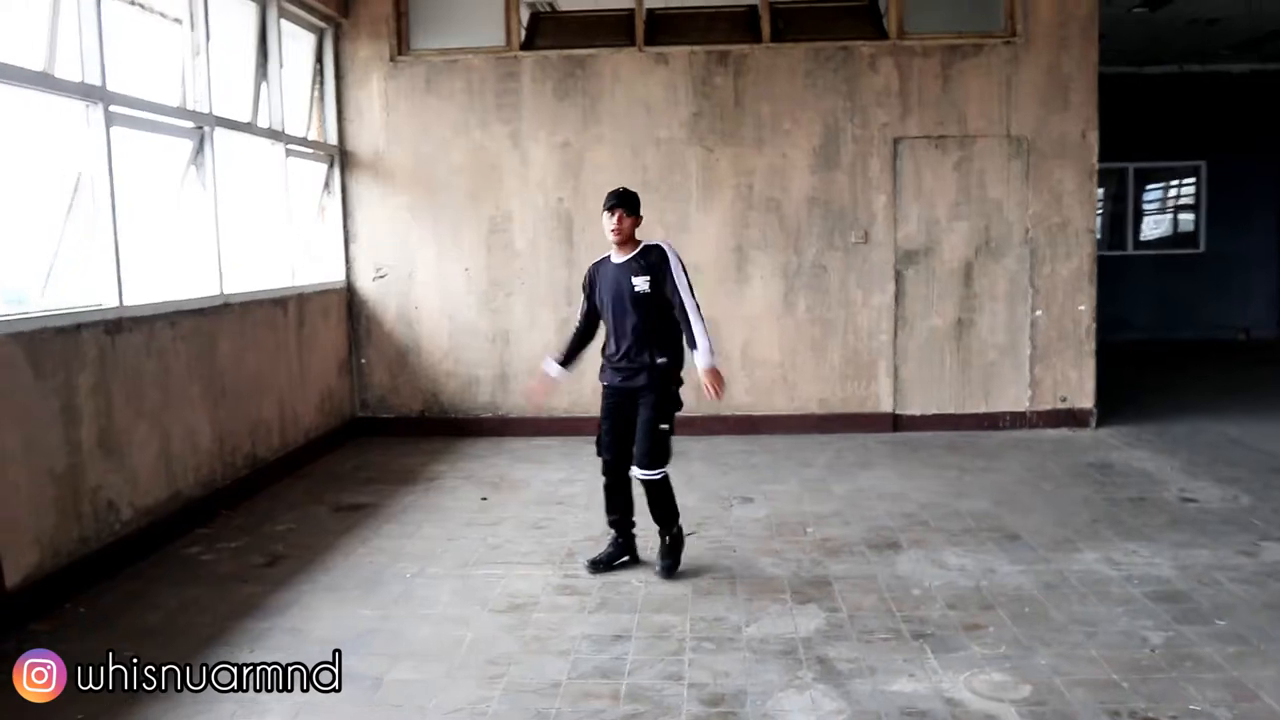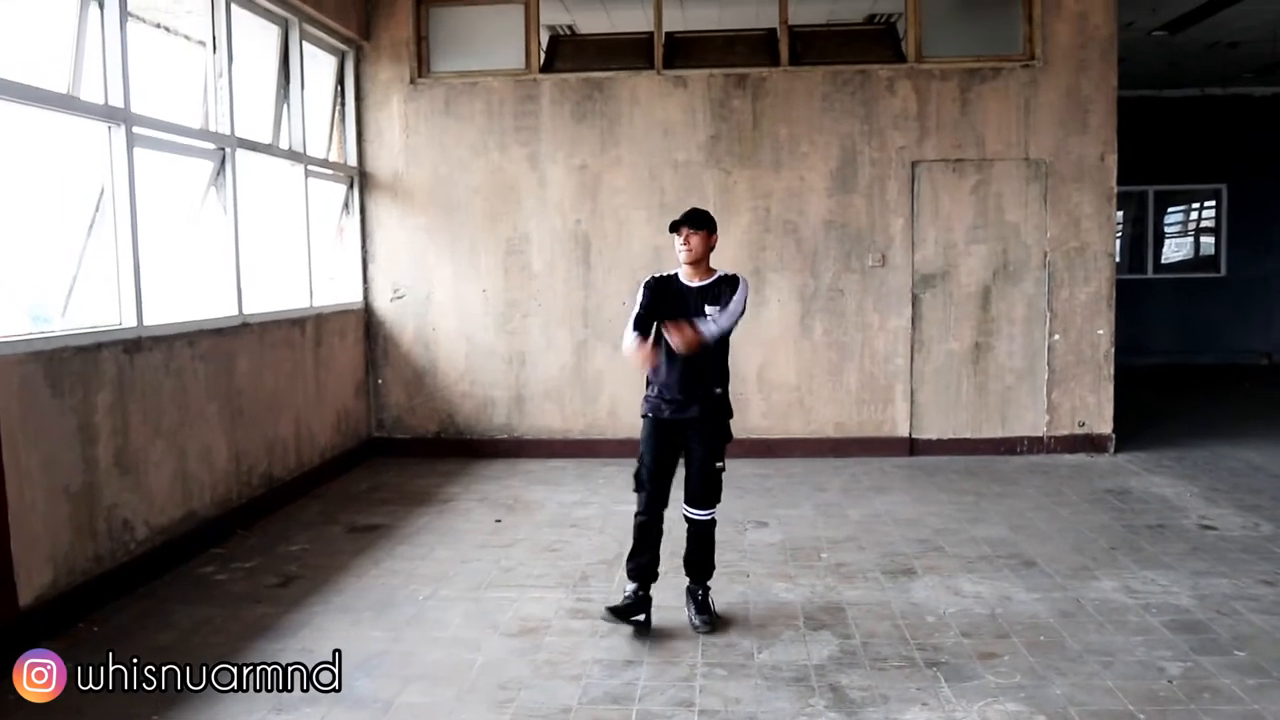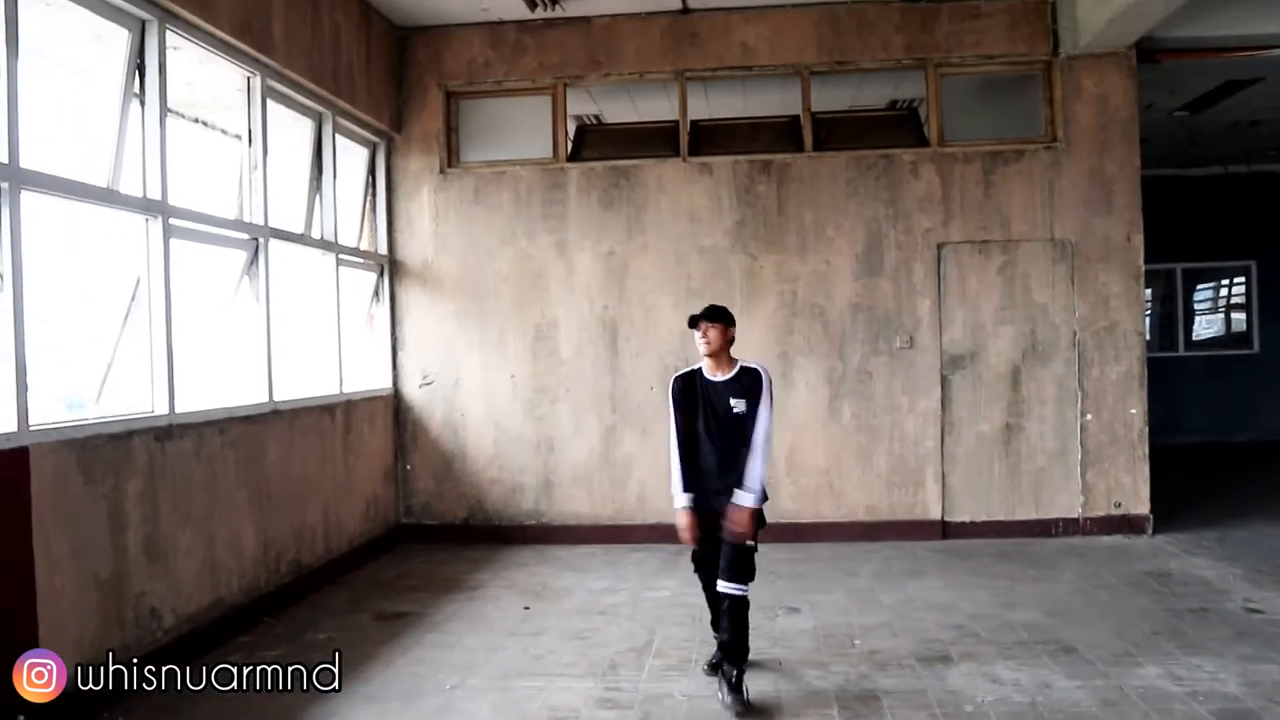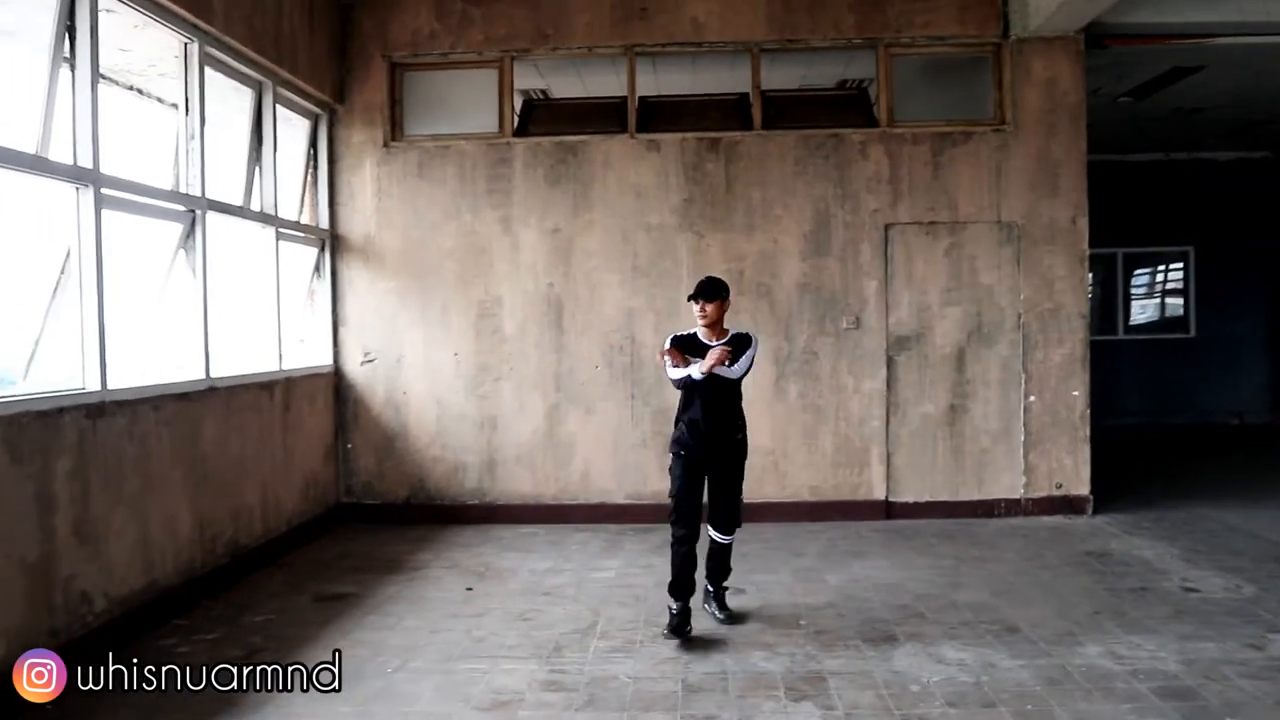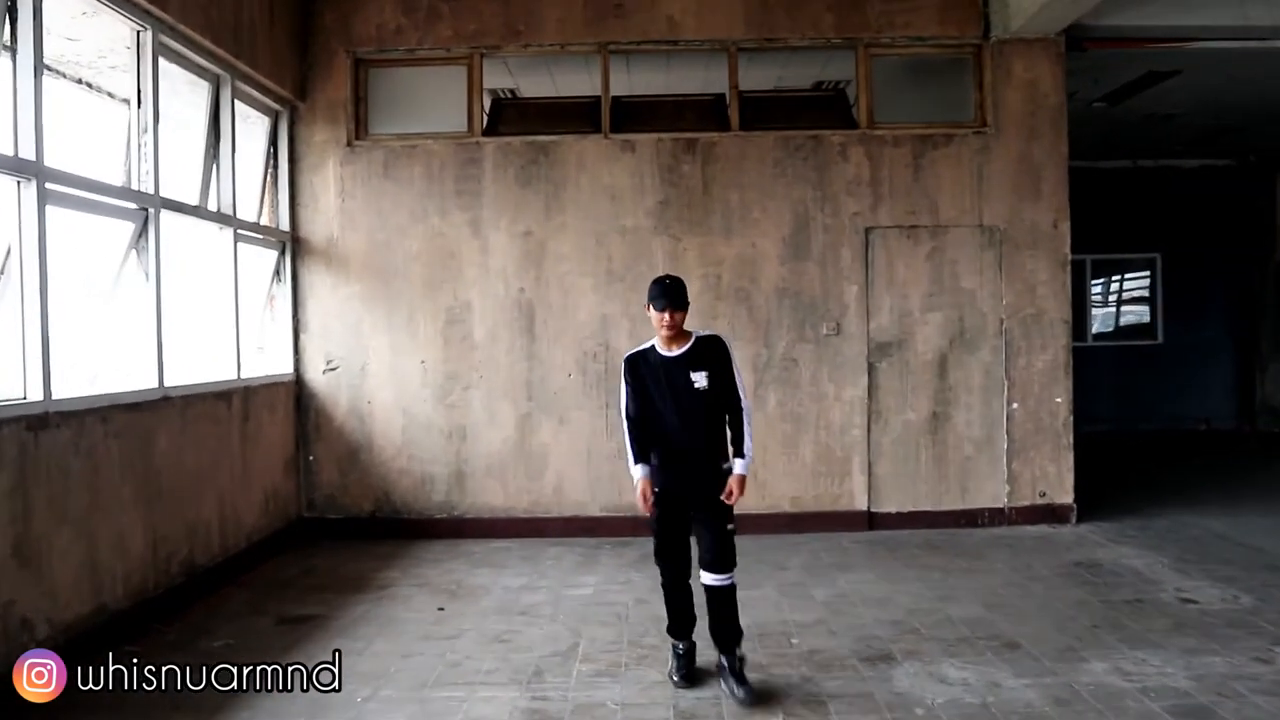
dt=1s
person 1, frame 1
left shoulder: (661, 257)
right shoulder: (597, 272)
left elbow: (687, 310)
right elbow: (585, 328)
left wrist: (705, 361)
right wrist: (554, 368)
left hip: (656, 377)
right hip: (615, 380)
left knee: (649, 464)
right knee: (613, 464)
left ankle: (671, 535)
right ankle: (622, 542)
person 1, frame 2
left shoulder: (732, 286)
right shoulder: (656, 287)
left elbow: (725, 319)
right elbow: (635, 325)
left wrist: (697, 332)
right wrist: (635, 344)
left hip: (708, 412)
right hip: (660, 408)
left knee: (701, 506)
right knee: (648, 501)
left ankle: (698, 590)
right ankle: (638, 592)
person 1, frame 3
left shoulder: (755, 377)
right shoulder: (684, 382)
left elbow: (760, 440)
right elbow: (680, 444)
left wrist: (747, 499)
right wrist: (683, 503)
left hip: (739, 498)
right hip: (700, 497)
left knee: (733, 582)
right knee: (709, 578)
left ankle: (732, 672)
right ankle: (725, 643)
person 1, frame 4
left shoulder: (744, 343)
right shoulder: (678, 342)
left elbow: (734, 373)
right elbow: (676, 377)
left wrist: (689, 362)
right wrist: (705, 364)
left hip: (730, 447)
right hip: (688, 447)
left knee: (724, 526)
right knee: (684, 528)
left ankle: (714, 592)
right ankle: (679, 606)
person 1, frame 5
left shoulder: (713, 349)
right shoulder: (635, 363)
left elbow: (737, 407)
right elbow: (632, 421)
left wrist: (739, 465)
right wrist: (639, 473)
left hip: (712, 477)
right hip: (664, 483)
left knee: (718, 567)
right knee: (673, 570)
left ankle: (730, 657)
right ankle: (682, 646)
